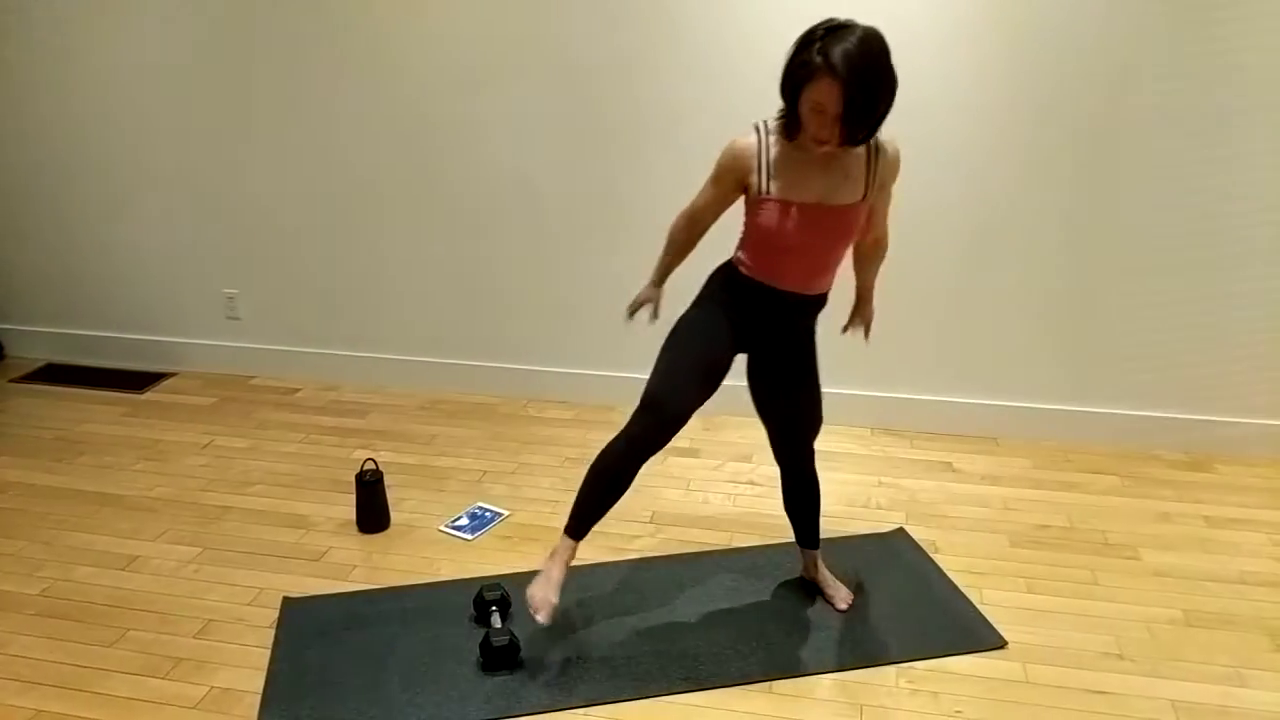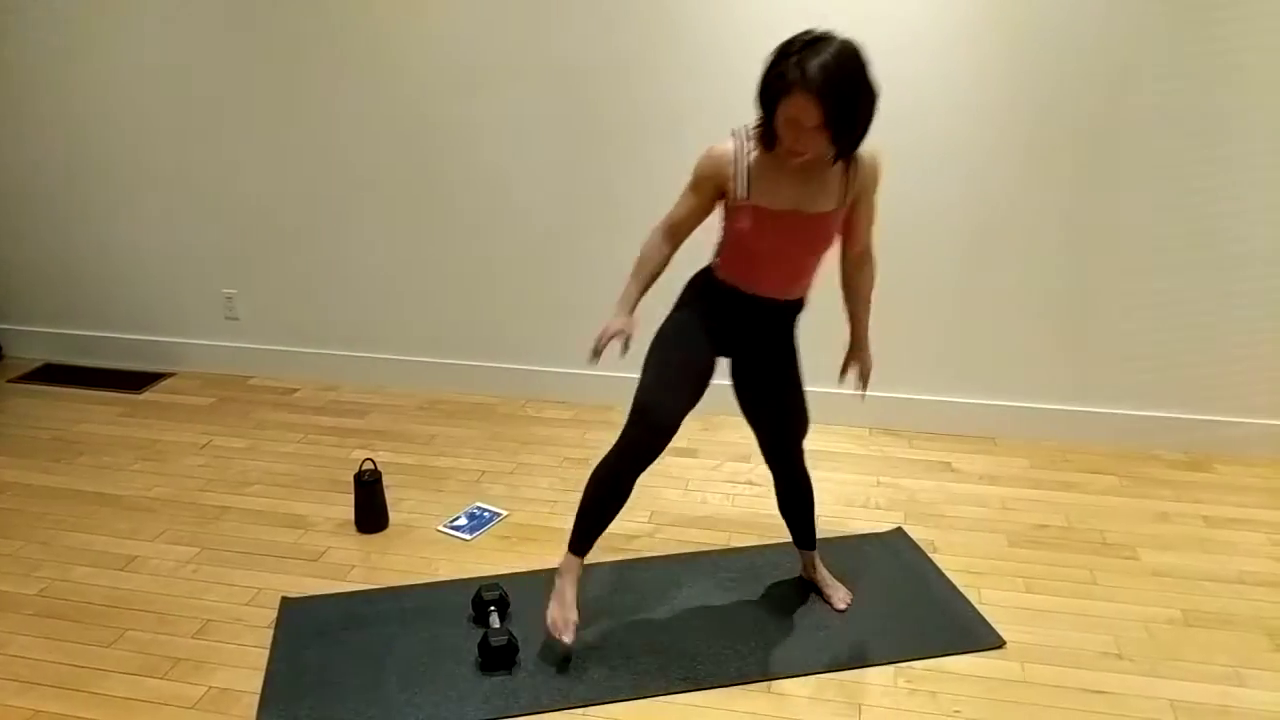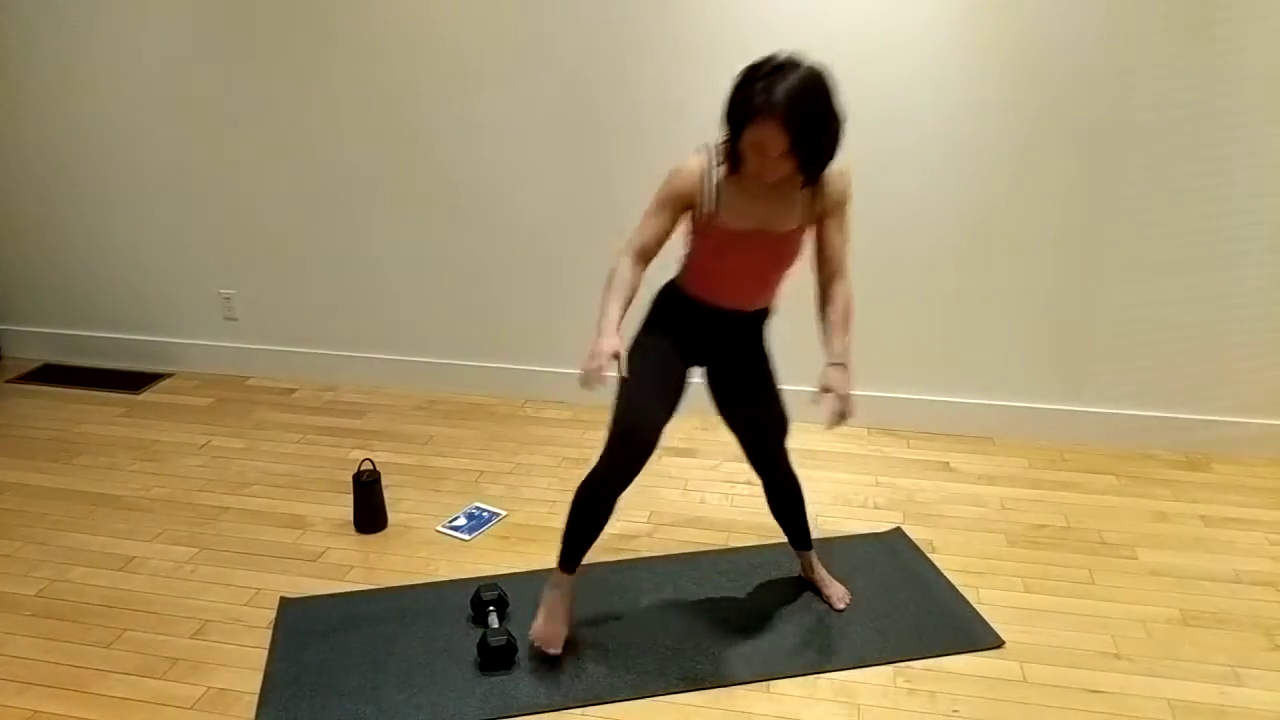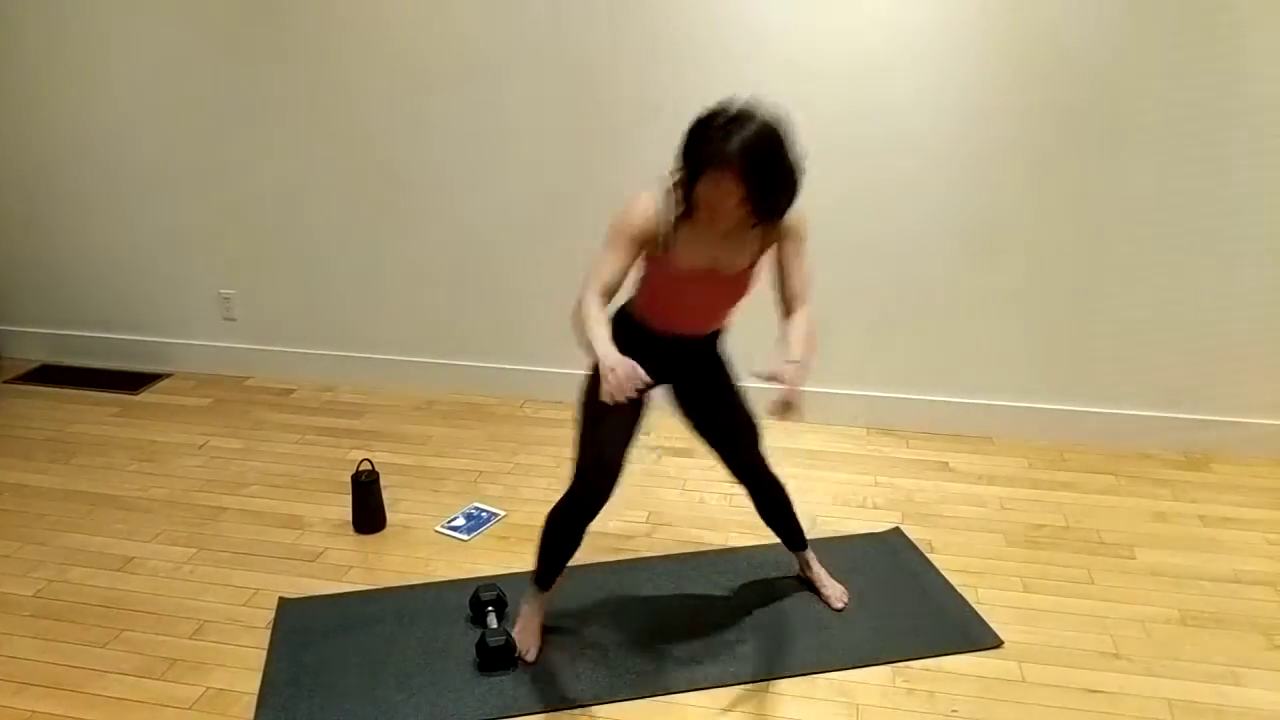
dt=0.1s
person 1, frame 1
left shoulder: (880, 161)
right shoulder: (750, 151)
left elbow: (872, 239)
right elbow: (694, 220)
left wrist: (864, 298)
right wrist: (653, 282)
left hip: (793, 324)
right hip: (729, 303)
left knee: (797, 455)
right knee: (649, 429)
left ankle: (812, 562)
right ankle: (562, 556)
person 1, frame 2
left shoulder: (859, 172)
right shoulder: (729, 160)
left elbow: (859, 258)
right elbow: (670, 232)
left wrist: (860, 338)
right wrist: (625, 307)
left hip: (774, 327)
right hip: (707, 310)
left knee: (786, 455)
right knee: (640, 441)
left ankle: (811, 563)
right ankle: (570, 572)
person 1, frame 3
left shoulder: (827, 191)
right shoulder: (697, 175)
left elbow: (835, 280)
right elbow: (632, 257)
left wrist: (838, 362)
right wrist: (608, 328)
left hip: (740, 336)
right hip: (675, 324)
left knee: (773, 461)
right knee: (620, 462)
left ankle: (809, 563)
right ankle: (561, 586)
person 1, frame 4
left shoulder: (778, 226)
right shoulder: (651, 215)
left elbow: (799, 307)
right elbow: (592, 297)
left wrist: (794, 364)
right wrist: (607, 354)
left hip: (699, 354)
right hip: (635, 349)
left knee: (750, 464)
right knee: (591, 486)
left ankle: (807, 562)
right ankle: (537, 599)
